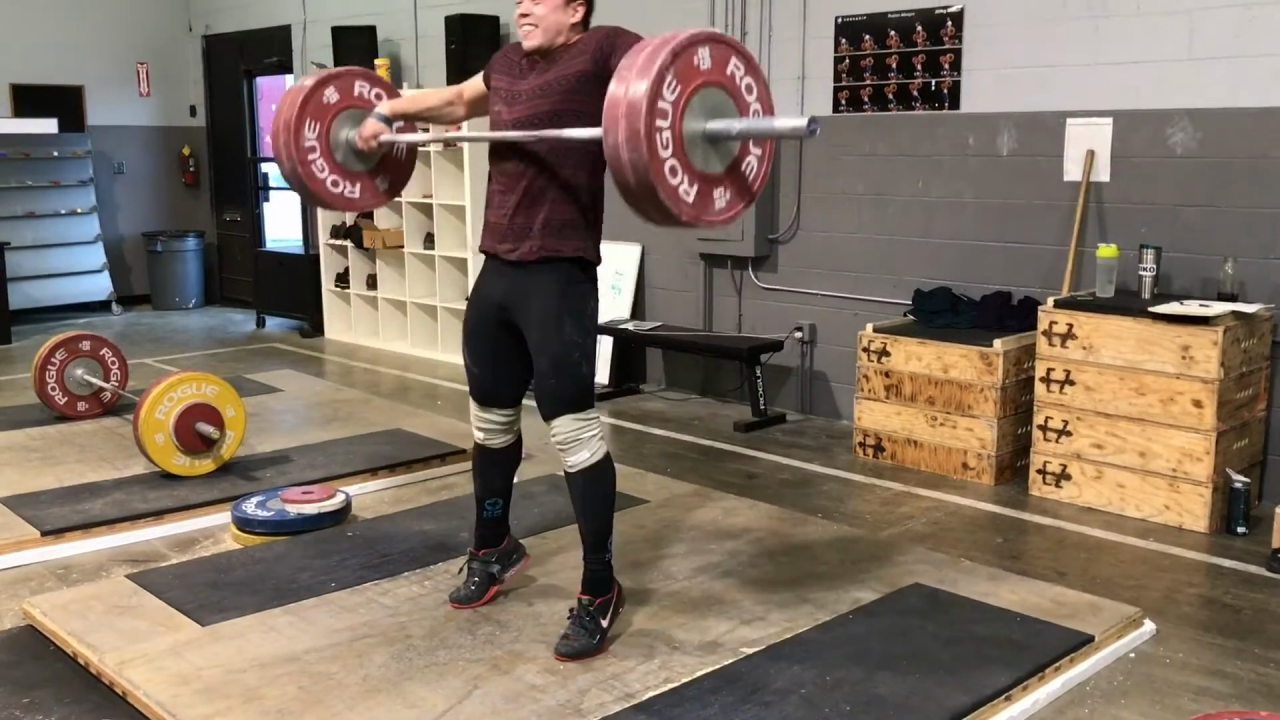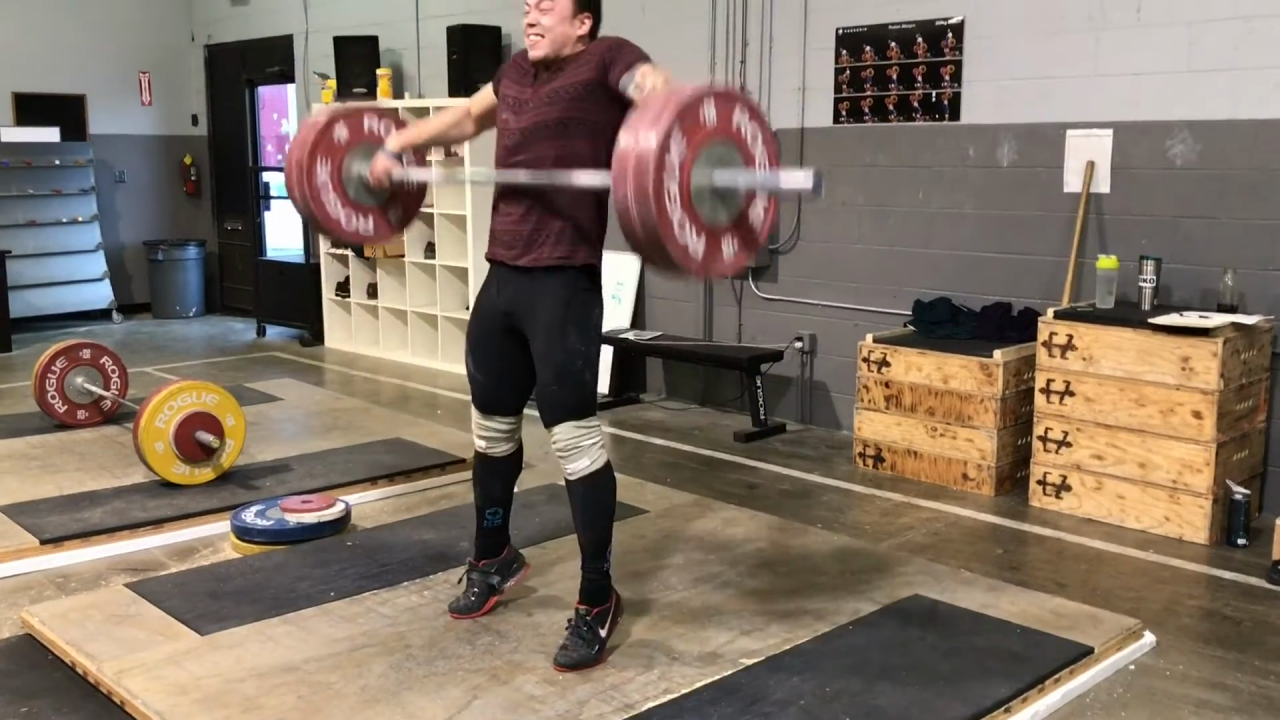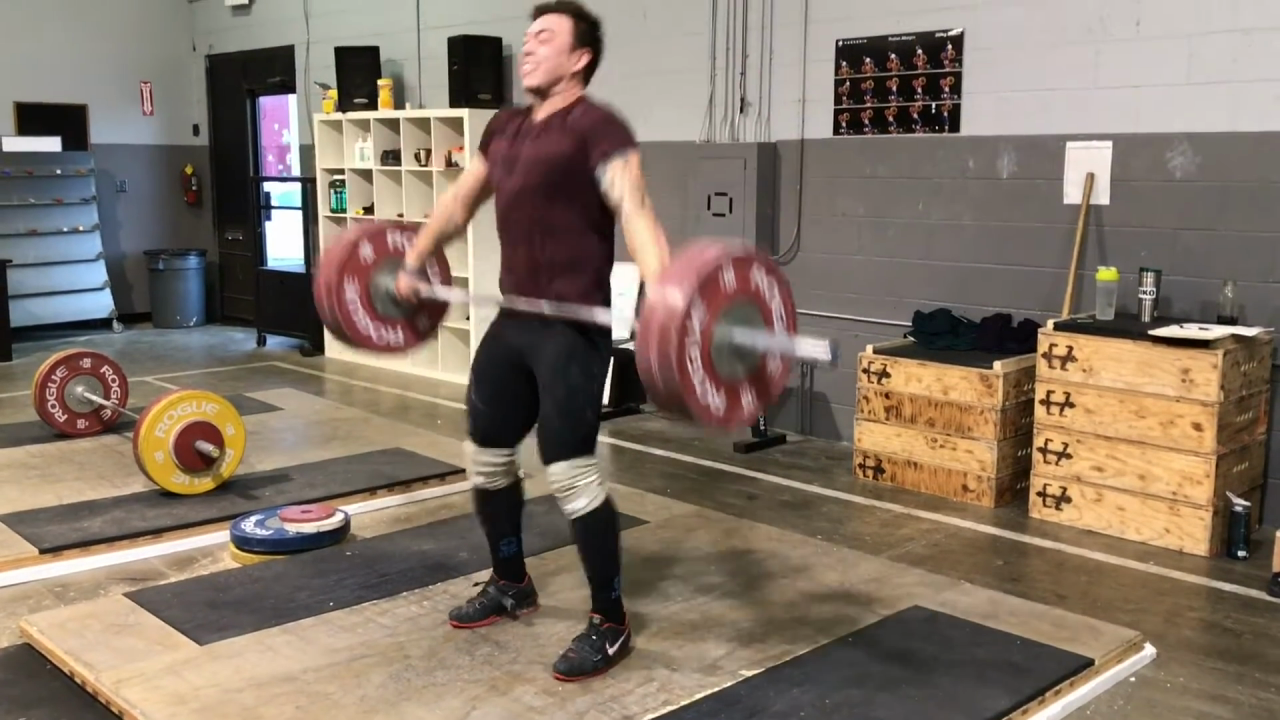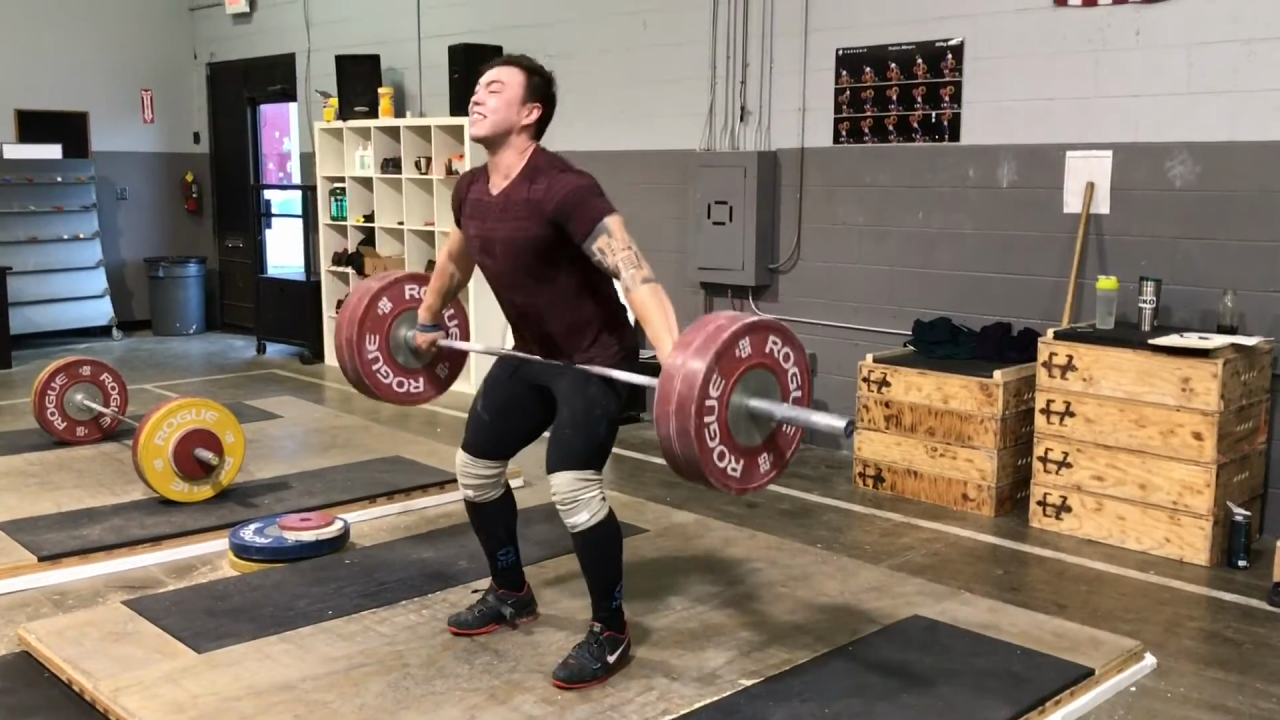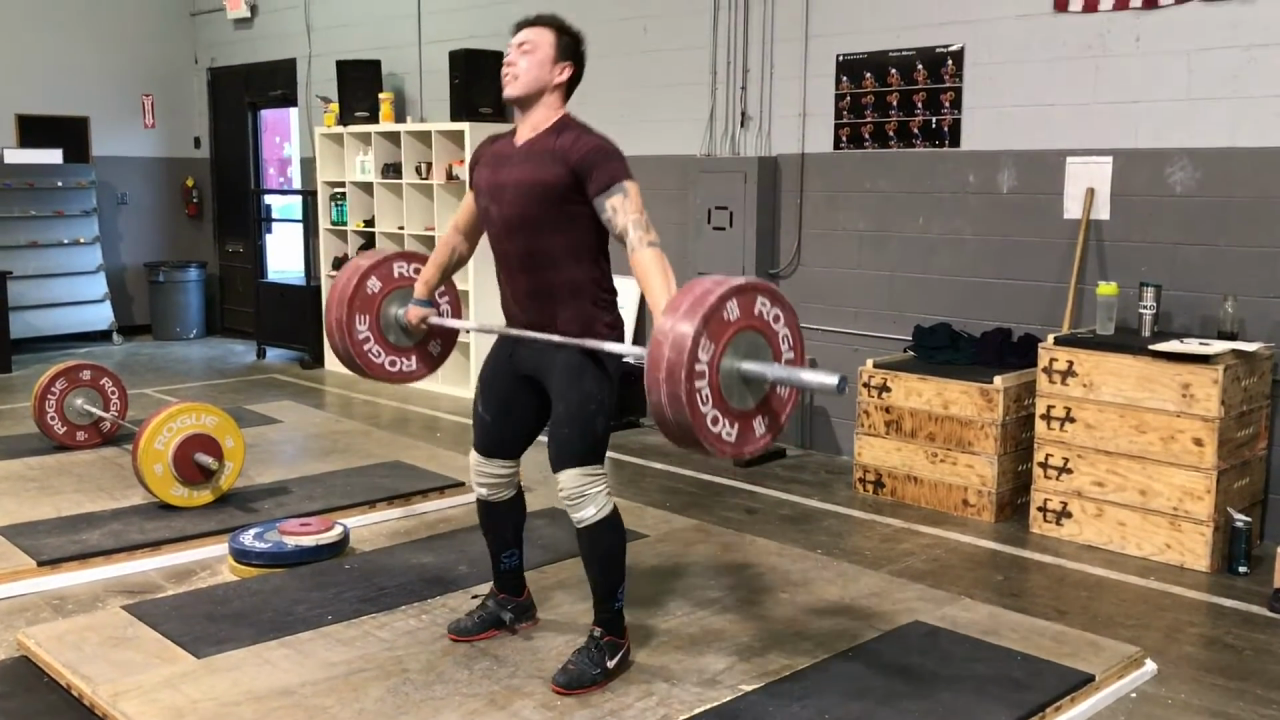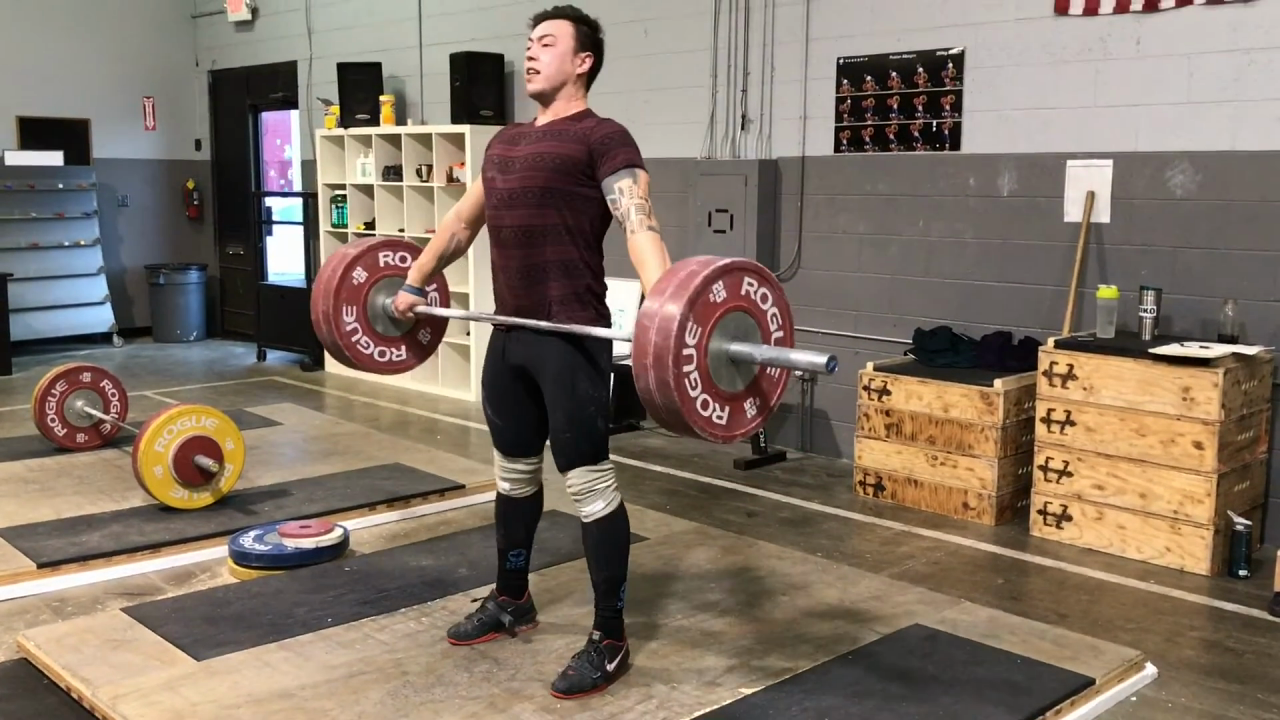
dt=0.2s
person 1, frame 1
right shoulder: (510, 63)
right elbow: (456, 100)
right wrist: (385, 112)
left hip: (558, 274)
right hip: (497, 270)
left knee: (573, 429)
right knee: (490, 421)
left ankle: (599, 593)
right ankle: (493, 548)
person 1, frame 2
left shoulder: (608, 59)
right shoulder: (518, 70)
left elbow: (660, 93)
right elbow: (467, 115)
right wrist: (399, 144)
left hip: (563, 281)
right hip: (502, 277)
left knee: (574, 437)
right knee: (491, 429)
left ankle: (598, 603)
right ankle: (493, 558)
person 1, frame 3
left shoulder: (594, 127)
right shoulder: (506, 126)
left elbow: (635, 209)
right elbow: (460, 199)
right wrist: (414, 261)
left hip: (570, 330)
right hip: (512, 323)
left knee: (569, 472)
right knee: (485, 458)
left ankle: (609, 621)
right ankle: (510, 584)
person 1, frame 4
left shoulder: (562, 189)
right shoulder: (471, 190)
left elbow: (633, 275)
right elbow: (454, 259)
right wrist: (428, 318)
left hip: (593, 359)
right hip: (529, 354)
left knee: (571, 486)
right knee: (475, 467)
left ankle: (610, 631)
right ankle: (510, 591)
person 1, frame 5
left shoulder: (584, 149)
right shoulder: (490, 154)
left elbow: (638, 238)
right elbow: (461, 234)
left wrist: (671, 326)
right wrist: (423, 294)
left hip: (582, 345)
right hip: (520, 341)
left knee: (578, 484)
right knee: (489, 469)
left ankle: (610, 636)
right ankle: (509, 596)
person 1, frame 6
left shoulder: (602, 137)
right shoulder: (506, 142)
left elbow: (638, 225)
right elbow: (462, 221)
right wrist: (414, 283)
left hip: (570, 336)
right hip: (510, 333)
left knee: (586, 482)
right knee: (514, 472)
left ankle: (609, 639)
right ankle: (510, 599)
